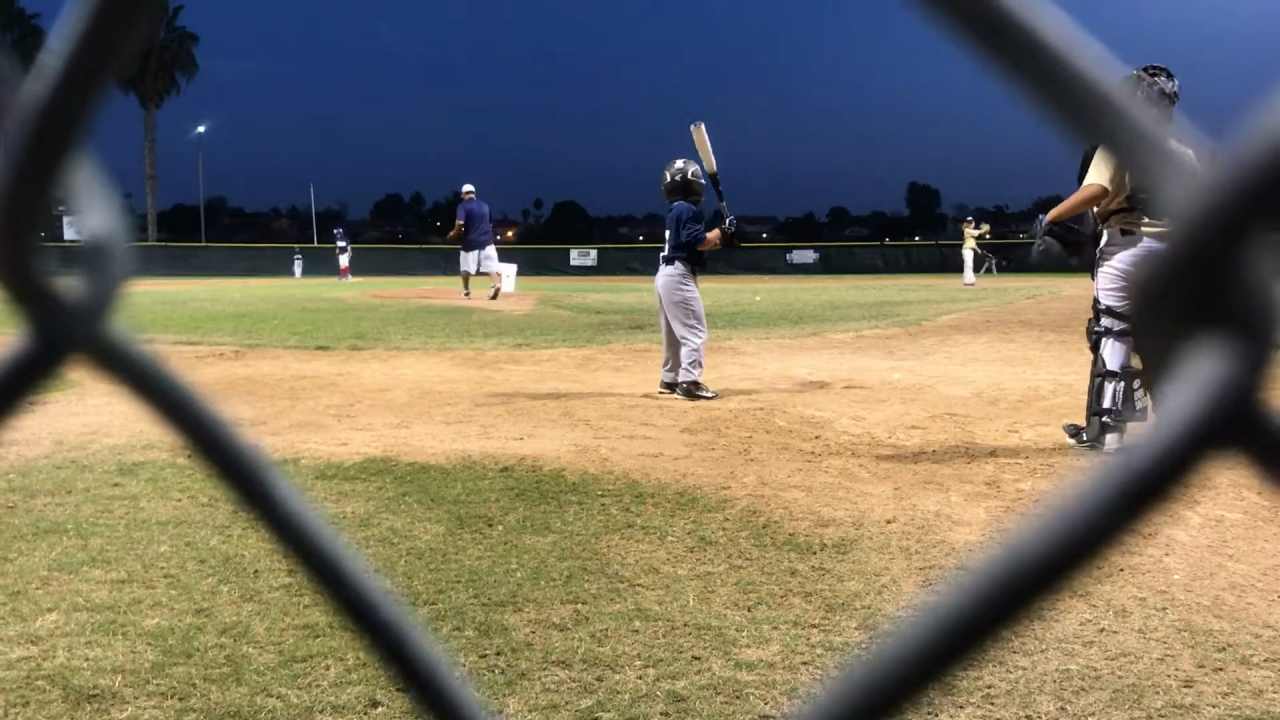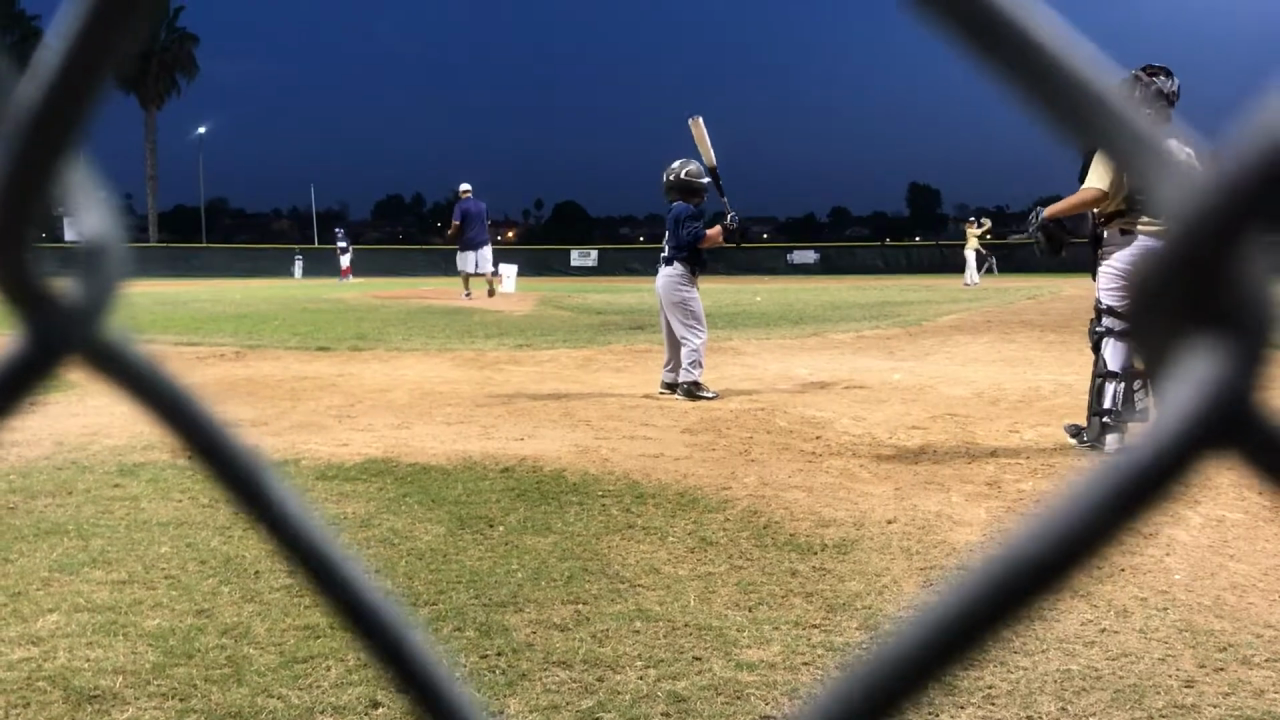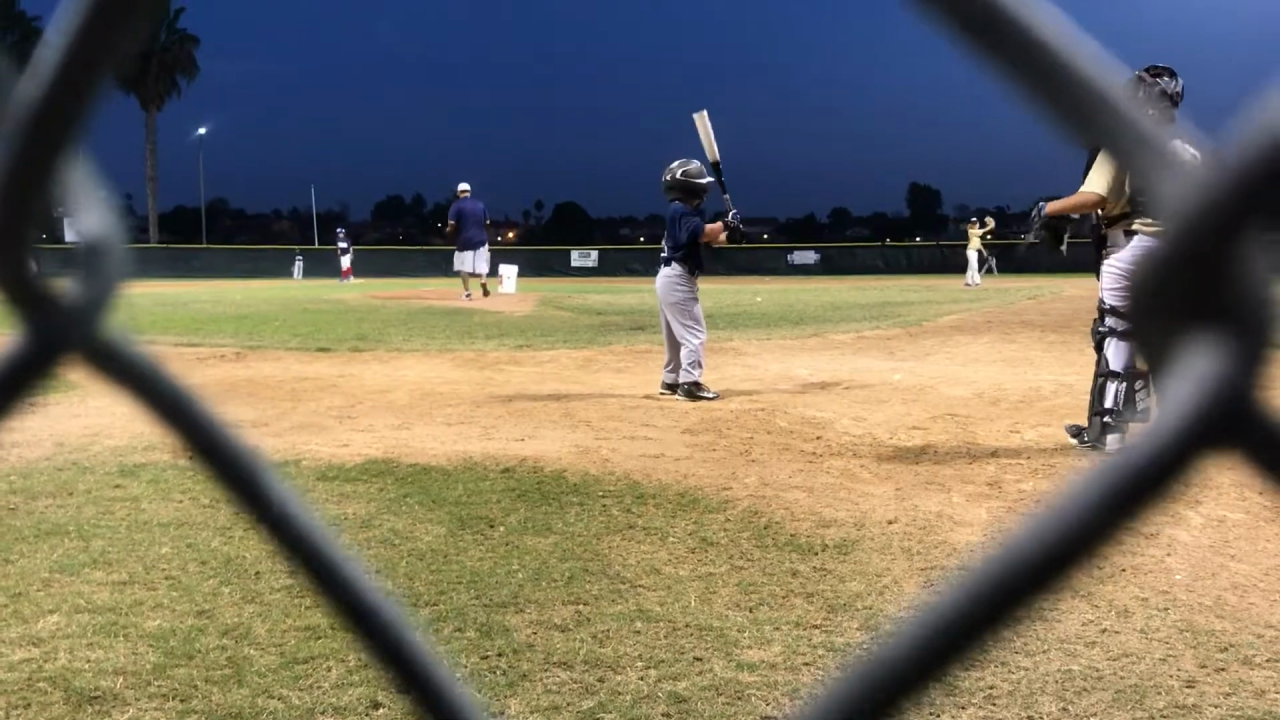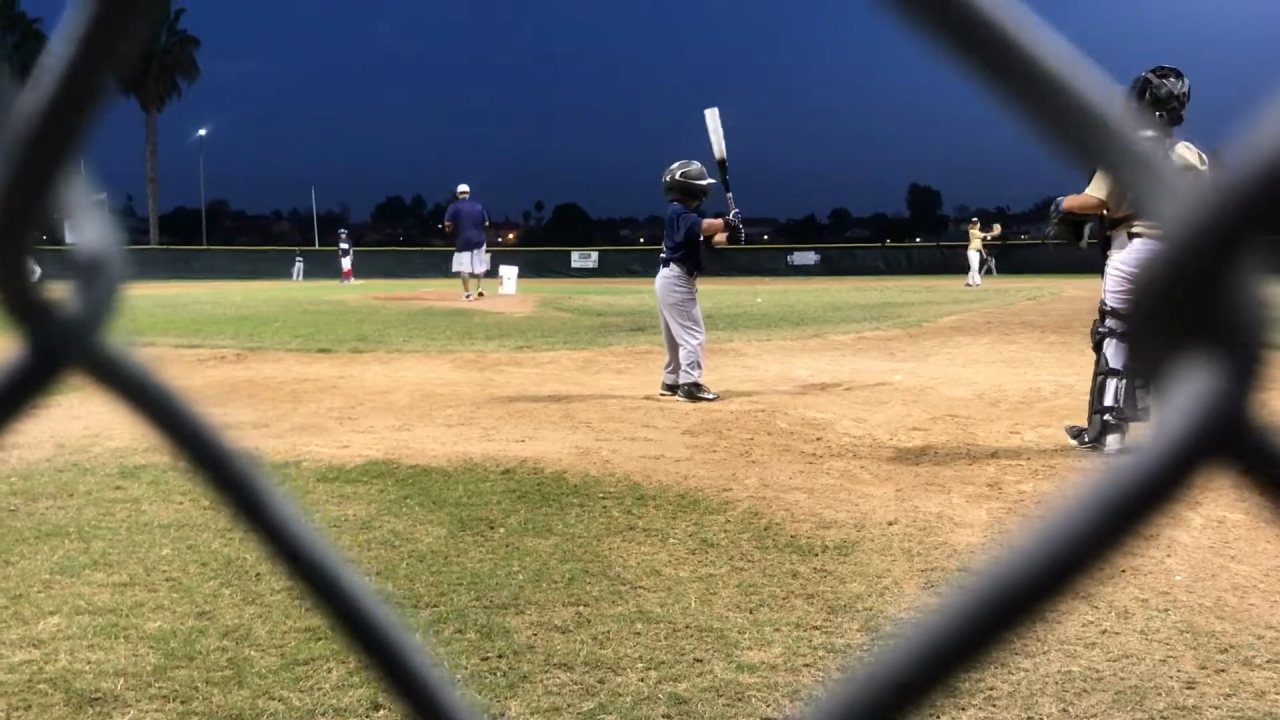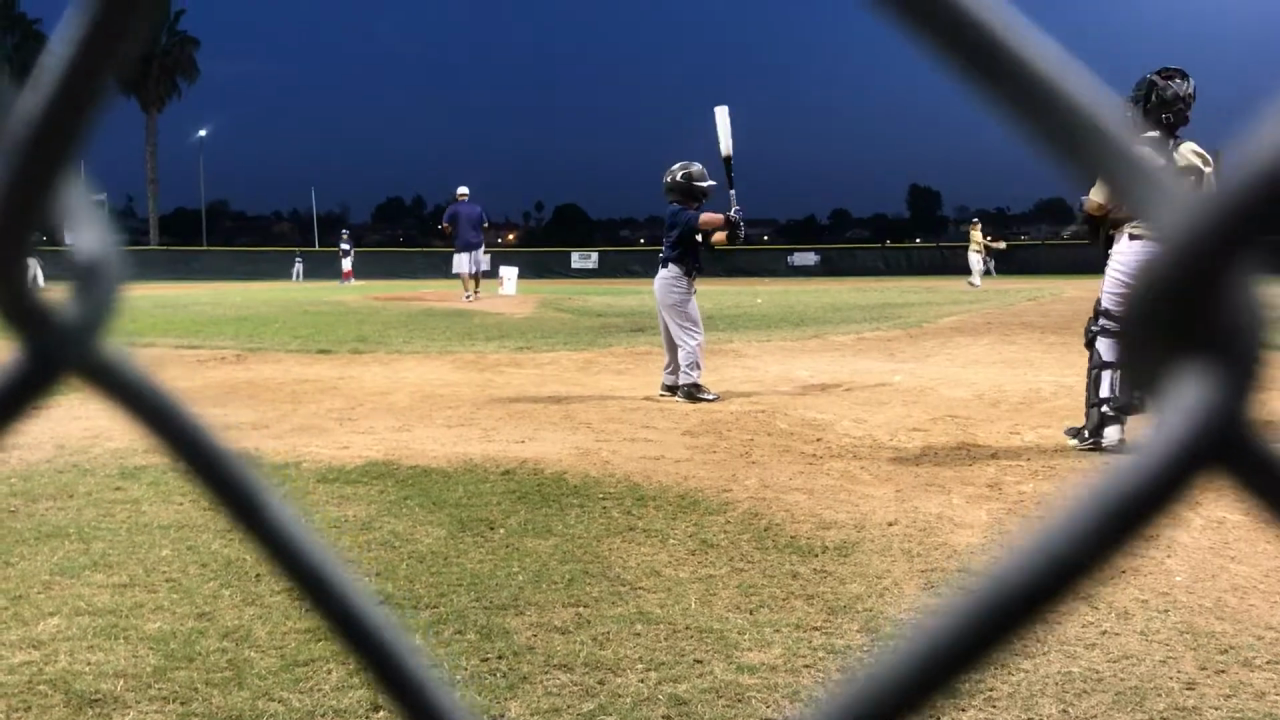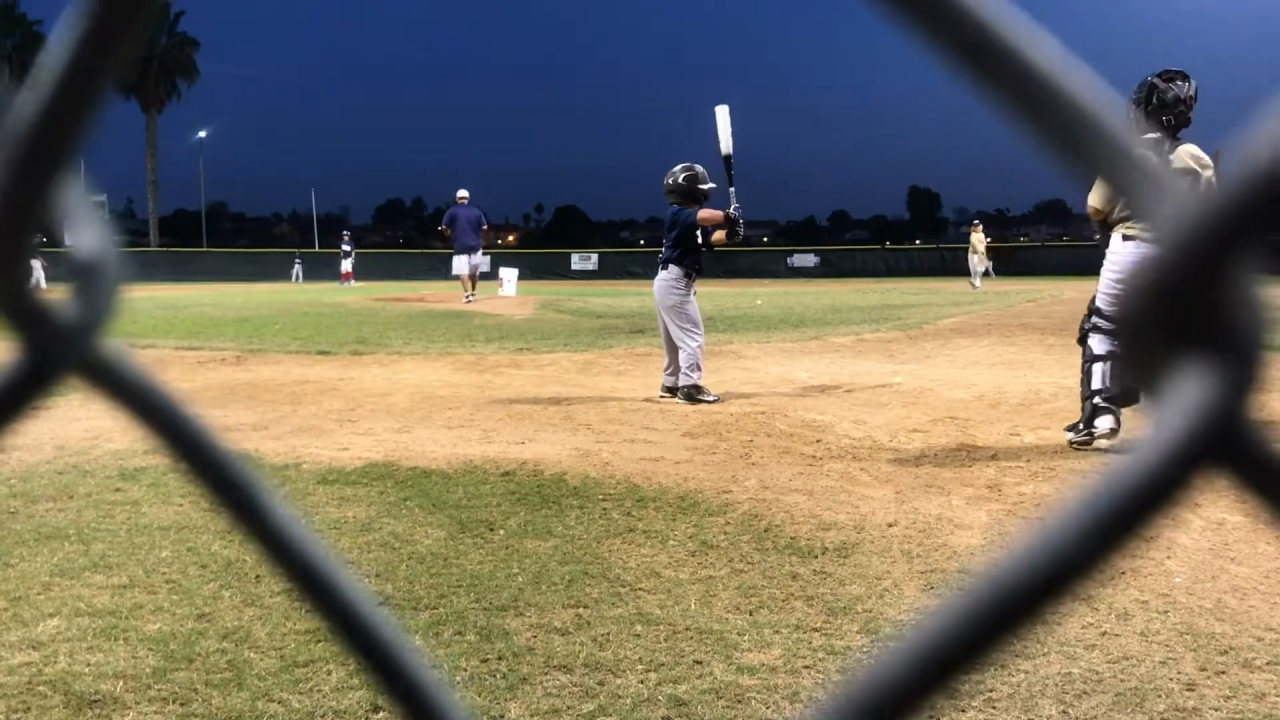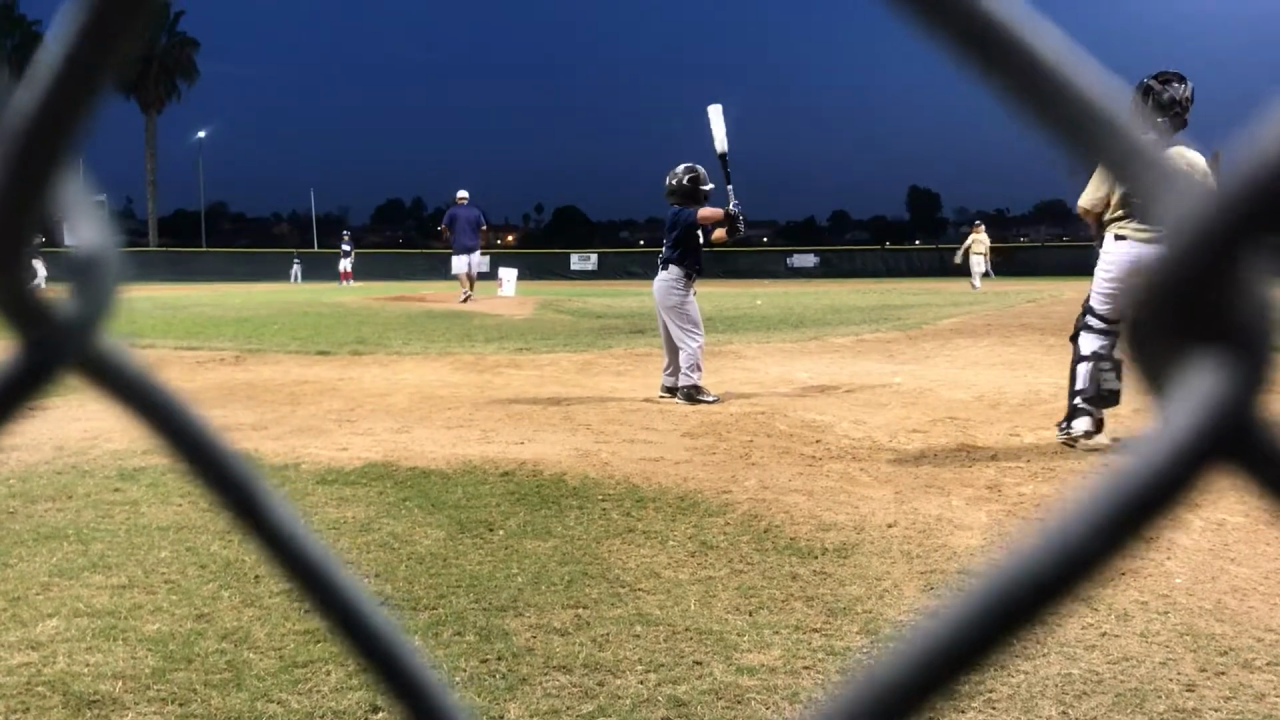
dt=0.1s
person 1, frame 1
right shoulder: (1181, 152)
left elbow: (1095, 191)
left wrist: (1050, 218)
left hip: (1126, 245)
right hip: (1169, 247)
left knee: (1112, 334)
left ankle: (1106, 428)
person 1, frame 2
right shoulder: (1182, 152)
left elbow: (1094, 194)
left wrist: (1045, 213)
left hip: (1125, 245)
left knee: (1113, 334)
left ankle: (1106, 428)
person 1, frame 3
right shoulder: (1187, 152)
left elbow: (1093, 198)
left wrist: (1047, 208)
left hip: (1129, 246)
left knee: (1116, 336)
left ankle: (1108, 428)
person 1, frame 4
right shoulder: (1192, 154)
left elbow: (1096, 201)
left wrist: (1063, 205)
left hip: (1133, 248)
left knee: (1116, 335)
left ankle: (1107, 428)
person 1, frame 5
right shoulder: (1197, 156)
left elbow: (1096, 207)
left wrist: (1088, 204)
left hip: (1133, 248)
left knee: (1106, 333)
left ankle: (1105, 423)
person 1, frame 6
right shoulder: (1197, 158)
left elbow: (1096, 211)
left wrist: (1117, 215)
left hip: (1128, 249)
left knee: (1100, 331)
left ankle: (1100, 414)
person 1, frame 7
right shoulder: (1190, 160)
left elbow: (1086, 209)
left hip: (1120, 249)
right hip: (1166, 252)
left knee: (1094, 332)
left ankle: (1083, 417)
person 2, frame 1
left shoulder: (677, 211)
right shoulder: (687, 210)
left elbow: (697, 243)
right elbow: (700, 242)
left wrist: (723, 240)
right wrist: (722, 230)
left hip: (668, 275)
right hip: (679, 277)
left knee: (675, 333)
right knee: (694, 332)
left ankle: (670, 380)
right ankle: (688, 383)
person 2, frame 2
left shoulder: (678, 211)
right shoulder: (686, 210)
left elbow: (698, 242)
right elbow: (701, 240)
left wrist: (725, 237)
right wrist: (724, 227)
left hip: (668, 276)
right hip: (679, 278)
left knee: (675, 334)
right knee: (694, 332)
left ankle: (670, 380)
right ankle: (689, 384)
person 2, frame 3
left shoulder: (684, 211)
right shoulder: (680, 211)
left elbow: (707, 238)
right elbow: (704, 232)
left wrist: (729, 236)
right wrist: (726, 223)
left hip: (672, 278)
right hip: (677, 279)
left knee: (676, 333)
right knee: (694, 332)
left ankle: (671, 381)
right ankle: (690, 384)
person 2, frame 4
left shoulder: (684, 212)
right shoulder: (679, 211)
left elbow: (708, 238)
right elbow: (702, 228)
left wrist: (730, 236)
right wrist: (727, 222)
left hip: (671, 279)
right hip: (676, 280)
left knee: (676, 335)
right knee: (692, 333)
left ankle: (671, 381)
right ankle: (689, 385)
person 2, frame 5
left shoulder: (686, 214)
right shoulder: (677, 213)
left elbow: (710, 237)
right elbow: (704, 221)
left wrist: (730, 235)
right wrist: (727, 218)
left hip: (673, 281)
right hip: (675, 281)
left knee: (675, 335)
right knee: (691, 334)
left ankle: (671, 382)
right ankle: (689, 386)
person 2, frame 6
left shoulder: (687, 216)
right shoulder: (678, 213)
left elbow: (710, 238)
right elbow: (703, 217)
left wrist: (730, 234)
right wrist: (727, 216)
left hip: (672, 282)
right hip: (674, 282)
left knee: (675, 337)
right knee: (691, 336)
left ankle: (671, 384)
right ankle: (689, 387)
person 2, frame 7
left shoulder: (686, 217)
right shoulder: (679, 214)
left elbow: (711, 235)
right elbow: (704, 214)
left wrist: (730, 230)
right wrist: (727, 213)
left hip: (669, 282)
right hip: (674, 283)
left knee: (675, 337)
right knee: (692, 336)
left ankle: (670, 384)
right ankle: (689, 388)
